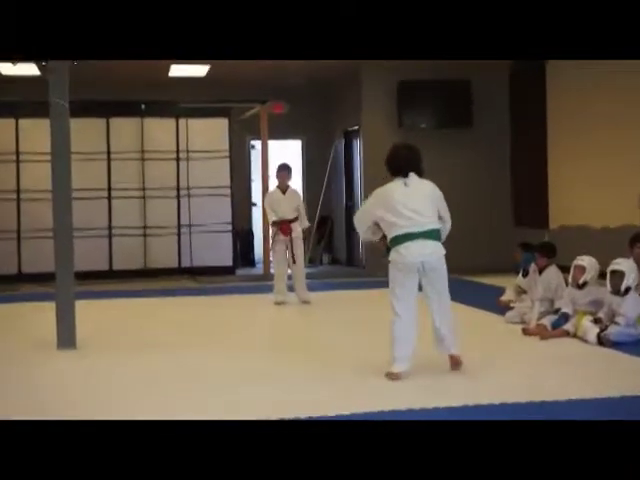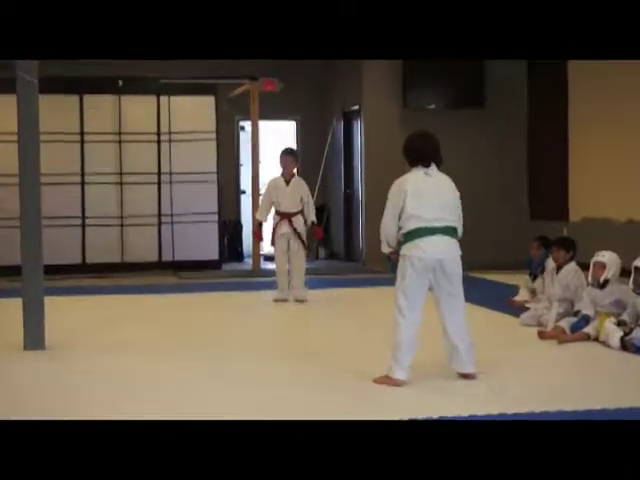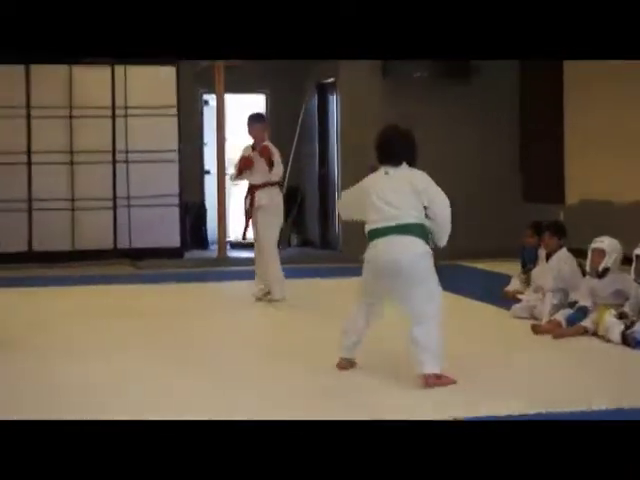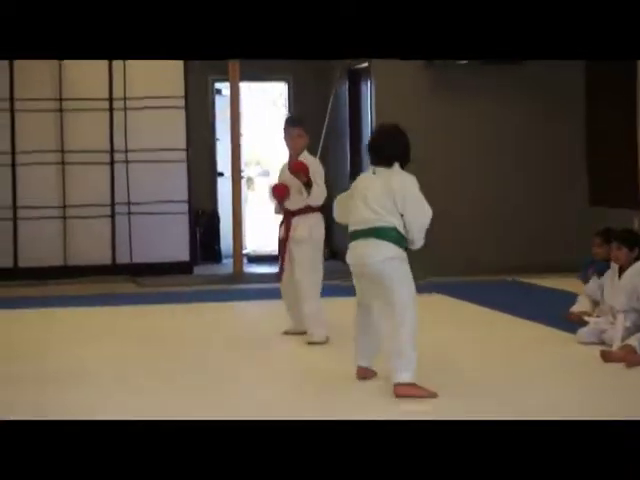
dt=0.7s
person 1, frame 1
left shoulder: (384, 194)
right shoulder: (430, 187)
left elbow: (361, 220)
right elbow: (446, 220)
left wrist: (380, 234)
left hip: (403, 253)
right hip: (433, 250)
left knee: (402, 311)
right knee: (440, 304)
left ankle: (398, 366)
right ankle: (452, 353)
person 1, frame 2
left shoulder: (403, 183)
right shoulder: (448, 183)
left elbow: (389, 223)
right elbow: (457, 222)
left wrist: (392, 248)
left hip: (417, 250)
right hip: (448, 248)
left knee: (407, 312)
right knee: (453, 309)
left ankle: (398, 373)
right ankle: (466, 366)
person 1, frame 3
left shoulder: (368, 183)
right shoulder: (418, 178)
left elbow: (345, 207)
right elbow: (441, 212)
left wrist: (348, 194)
right wrist: (438, 239)
left hip: (379, 250)
right hip: (411, 248)
left knee: (367, 303)
right knee: (428, 308)
left ankle: (347, 355)
right ankle: (430, 369)
person 1, frame 4
left shoulder: (361, 181)
right shoulder: (404, 180)
left elbow: (340, 211)
right elbow: (419, 218)
right wrist: (414, 240)
left hip: (357, 250)
right hip: (385, 250)
left knee: (367, 309)
right knee: (403, 314)
left ankle: (364, 365)
right ankle: (403, 380)
person 2, frame 1
left shoulder: (295, 194)
right shoulder: (270, 195)
left elbow: (301, 212)
right elbow: (270, 213)
left wrist: (305, 229)
right wrist: (279, 224)
left hip: (295, 231)
right hip: (278, 232)
left knee: (298, 264)
right knee: (279, 265)
left ankle: (302, 294)
right ankle: (280, 296)
person 2, frame 2
left shoulder: (300, 184)
right shoulder: (273, 183)
left elbow: (308, 204)
right elbow: (265, 204)
left wrist: (313, 225)
right wrist: (259, 225)
left hip: (297, 223)
right hip: (280, 224)
left knee: (298, 259)
right knee: (280, 260)
left ankle: (298, 292)
right ankle: (282, 292)
person 2, frame 3
left shoulder: (270, 150)
right shoulder: (247, 151)
left elbow: (276, 175)
right elbow: (235, 176)
left wrist: (269, 160)
right wrist: (241, 169)
left hip: (269, 198)
right hip: (254, 198)
left knee: (268, 244)
right knee: (260, 246)
left ankle: (276, 290)
right ankle: (265, 286)
person 2, frame 4
left shoulder: (312, 164)
right shoulder: (285, 169)
left elbow: (318, 198)
left wrist: (306, 181)
right wrist: (279, 199)
left hip: (308, 227)
right hip: (290, 227)
left knee: (305, 281)
right knee: (288, 280)
left ankle: (319, 331)
right ankle: (301, 323)
